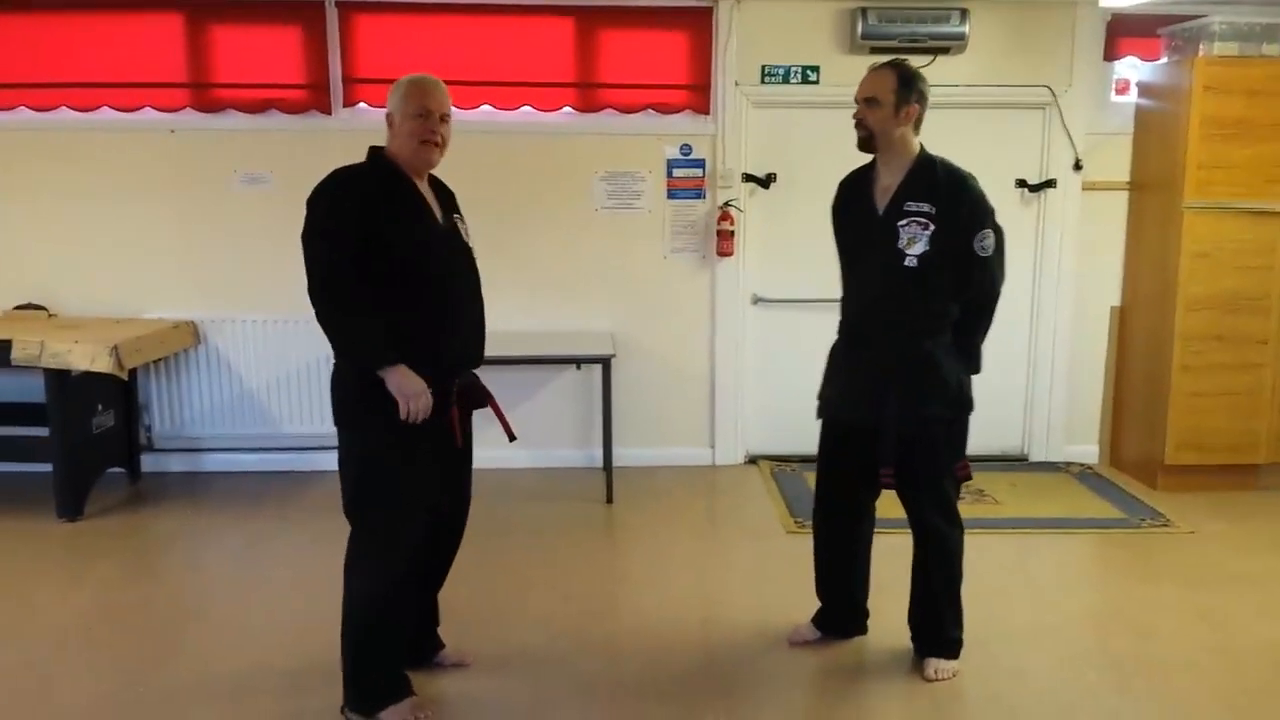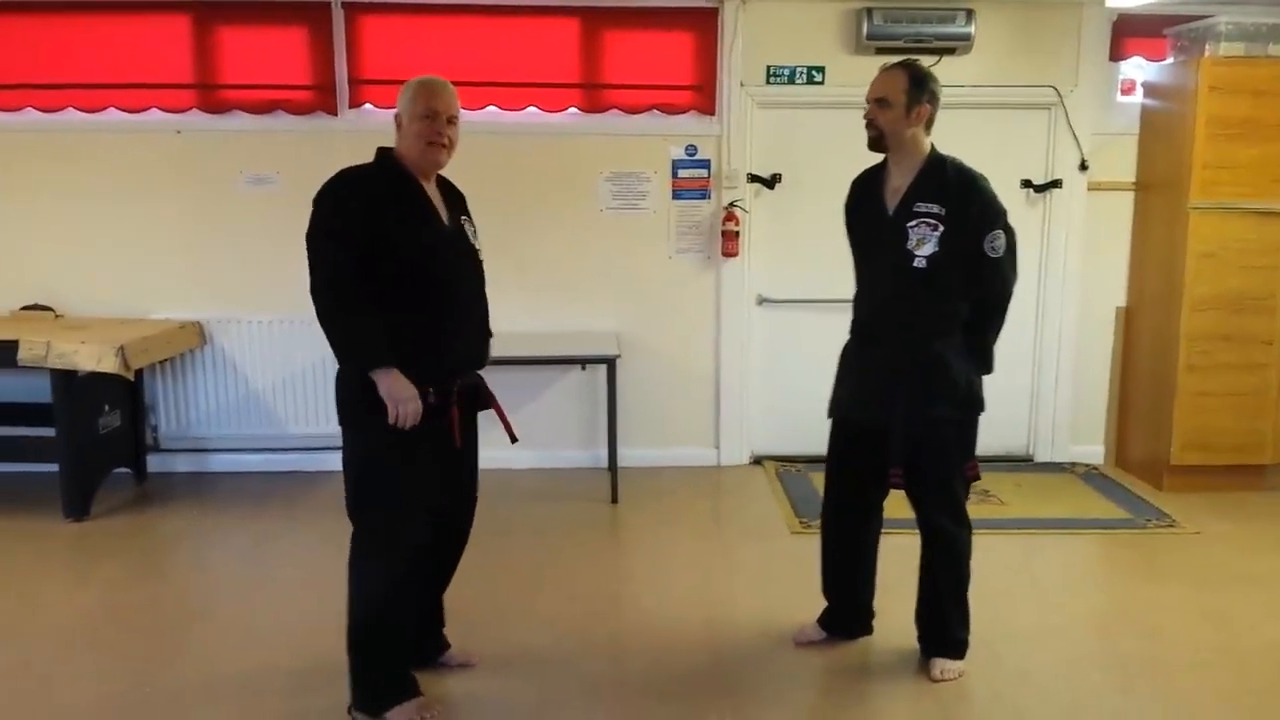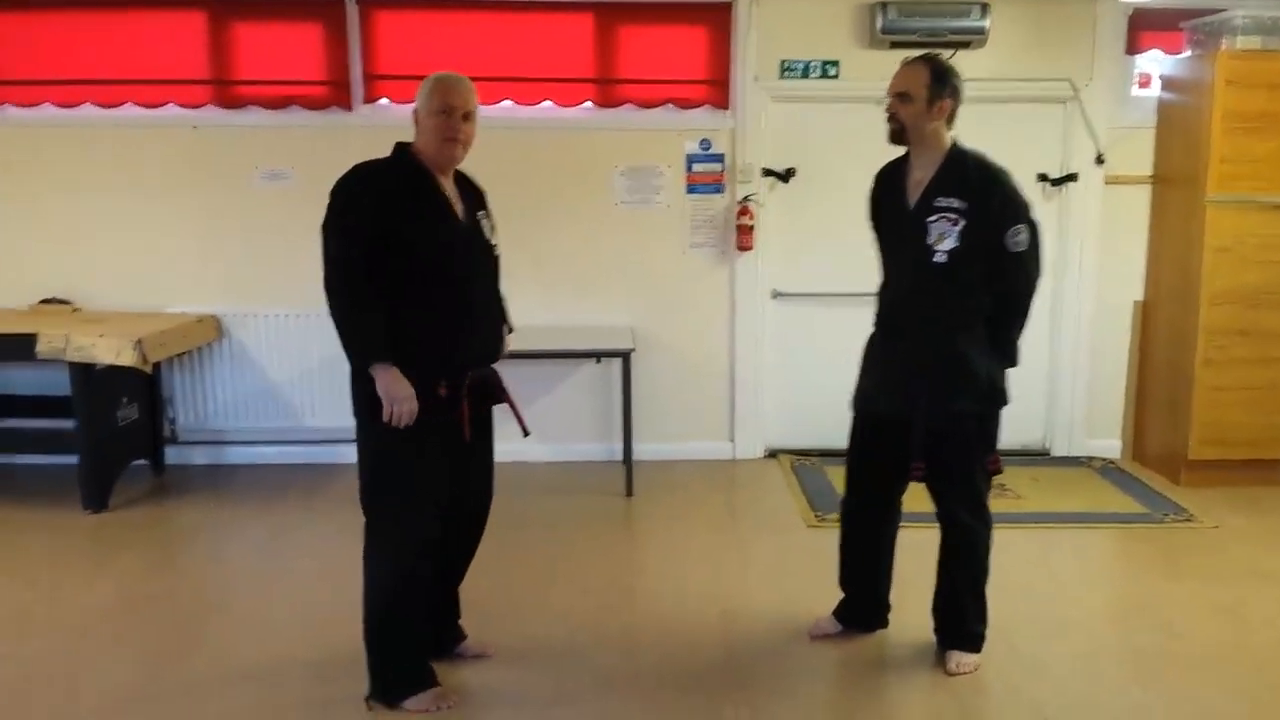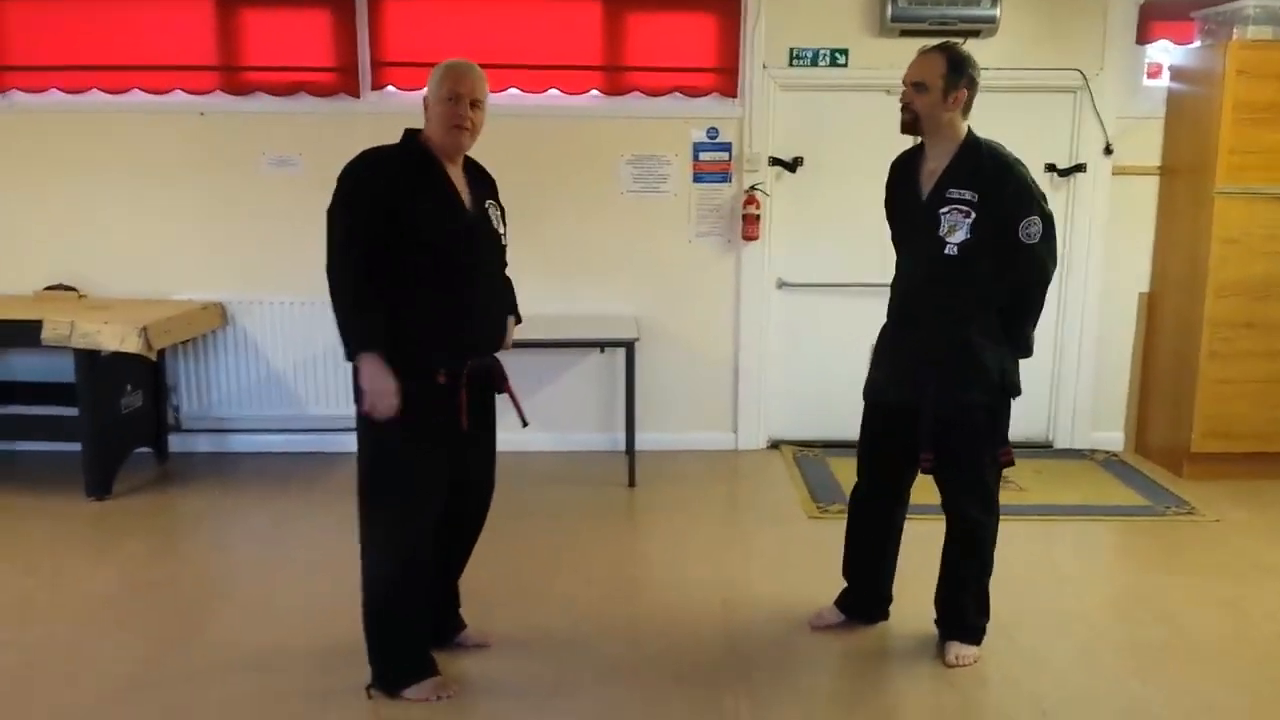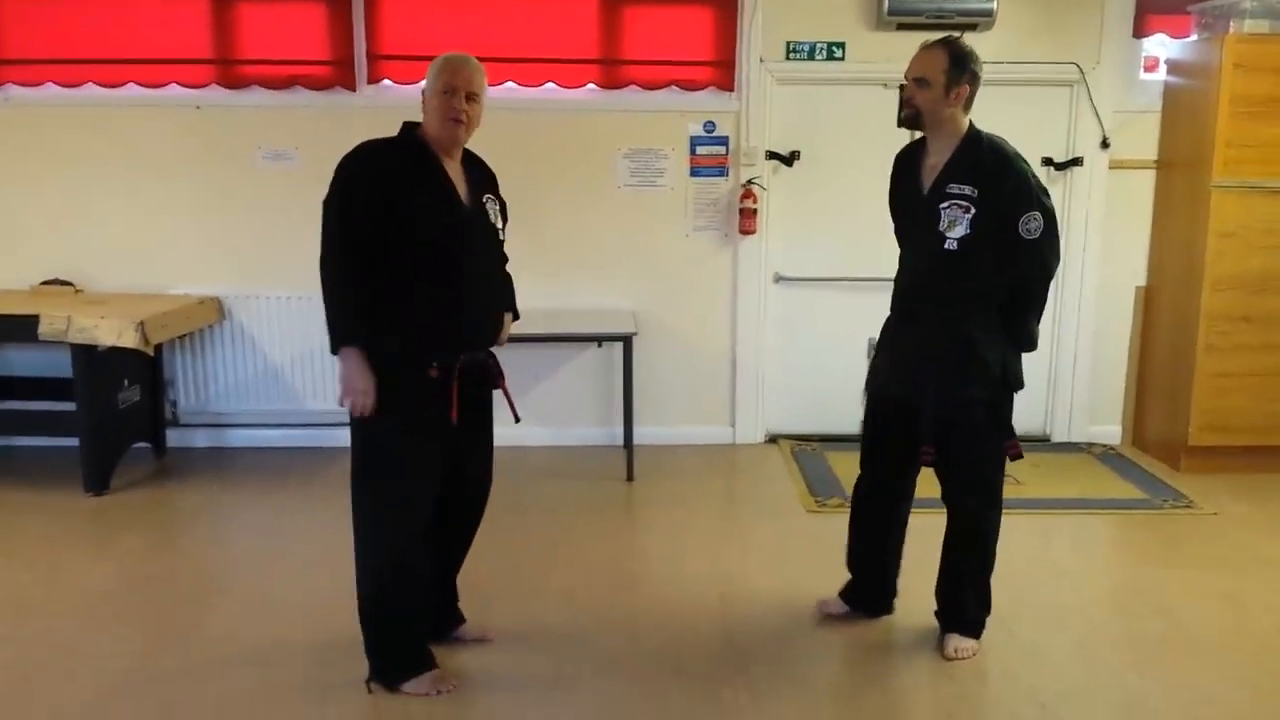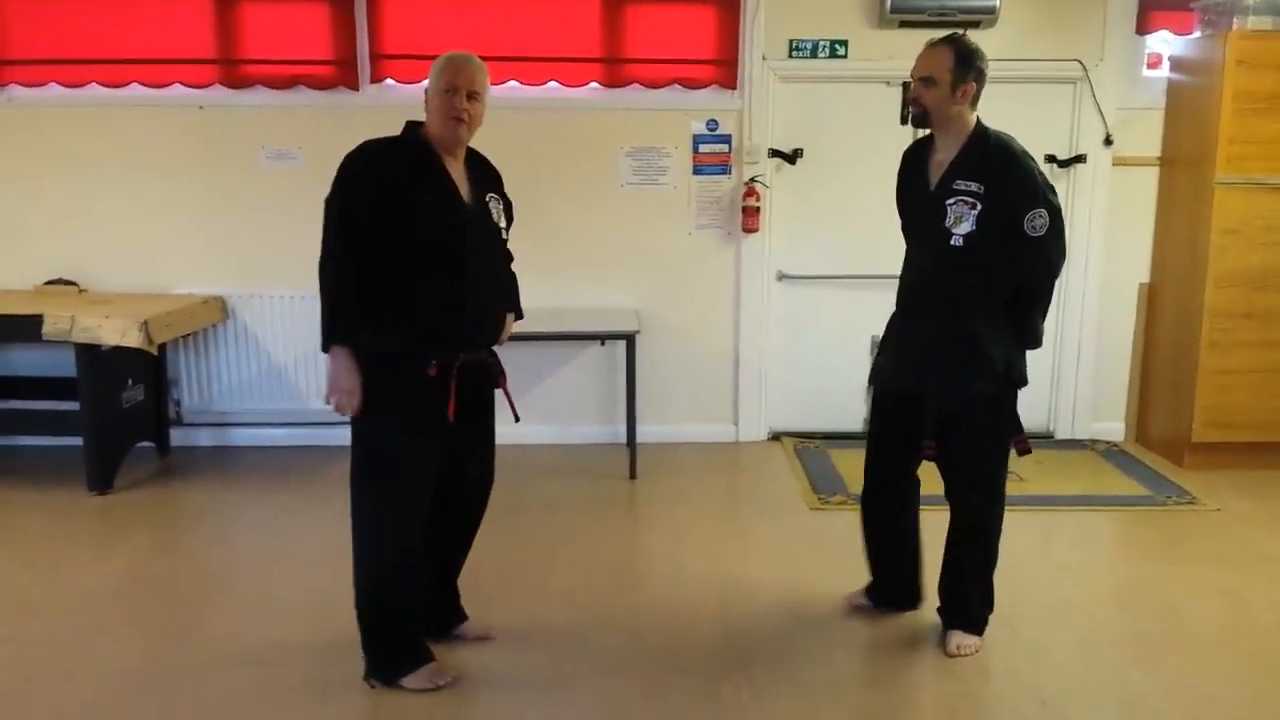
dt=0.1s
person 1, frame 1
left shoulder: (440, 197)
right shoulder: (348, 193)
right elbow: (335, 294)
left wrist: (467, 346)
right wrist: (391, 369)
left hip: (443, 392)
right hip: (384, 396)
left knee: (441, 521)
right knee: (386, 533)
left ankle: (414, 638)
person 1, frame 2
left shoulder: (450, 199)
right shoulder: (353, 193)
right elbow: (335, 295)
left wrist: (477, 342)
right wrist: (381, 372)
left hip: (449, 393)
right hip: (389, 396)
left knee: (446, 522)
right knee: (390, 534)
left ankle: (420, 639)
person 1, frame 3
left shoulder: (469, 195)
right shoulder: (370, 188)
right elbow: (349, 285)
left wrist: (497, 327)
right wrist: (381, 367)
left hip: (466, 387)
right hip: (403, 388)
left knee: (462, 514)
right knee: (403, 527)
left ankle: (436, 629)
right ankle: (397, 674)
person 1, frame 4
left shoulder: (480, 182)
right shoulder: (377, 173)
right elbow: (349, 272)
left wrist: (505, 316)
right wrist: (369, 358)
left hip: (468, 376)
right hip: (403, 377)
left knee: (464, 505)
right knee: (401, 515)
left ankle: (437, 619)
right ankle: (397, 663)
person 1, frame 5
left shoulder: (480, 177)
right shoulder: (374, 166)
right elbow: (343, 263)
left wrist: (504, 308)
right wrist: (352, 352)
left hip: (466, 370)
right hip: (399, 371)
left knee: (462, 497)
right knee: (395, 510)
left ankle: (436, 612)
right ankle: (397, 657)
person 1, frame 6
left shoulder: (485, 176)
right shoulder: (376, 166)
right elbow: (341, 262)
left wrist: (507, 308)
right wrist: (342, 352)
left hip: (468, 370)
right hip: (397, 370)
left knee: (462, 497)
right knee: (393, 508)
left ankle: (437, 610)
right ankle: (394, 653)
person 2, frame 1
left shoulder: (955, 191)
right shoulder: (851, 191)
left elbow: (983, 285)
left wrist: (948, 357)
right wrist: (866, 347)
left hip: (930, 383)
right hip: (856, 372)
left knee: (933, 515)
right knee: (838, 503)
left ankle: (938, 639)
right ankle: (840, 615)
person 2, frame 2
left shoulder: (966, 191)
right shoulder: (863, 190)
left elbow: (995, 286)
left wrist: (960, 358)
right wrist: (878, 346)
left hip: (940, 383)
right hip: (867, 372)
left knee: (941, 515)
right knee: (847, 503)
left ankle: (944, 639)
right ankle: (845, 615)
person 2, frame 3
left shoulder: (986, 184)
right shoulder: (887, 181)
left elbow: (1020, 277)
left wrist: (986, 353)
right wrist: (900, 339)
left hip: (962, 376)
right hip: (890, 363)
left knee: (961, 509)
right knee: (866, 494)
left ankle: (961, 632)
right ankle: (861, 608)
person 2, frame 4
left shoulder: (1002, 174)
right shoulder: (903, 170)
left elbow: (1035, 268)
left wrist: (1000, 345)
right wrist: (913, 329)
left hip: (973, 367)
right hip: (902, 354)
left knee: (969, 502)
right knee: (877, 484)
left ankle: (962, 624)
right ankle: (863, 598)
person 2, frame 5
left shoulder: (1003, 169)
right shoulder: (907, 163)
left elbow: (1038, 261)
left wrist: (1006, 342)
right wrist: (919, 324)
left hip: (975, 361)
right hip: (905, 347)
left knee: (971, 493)
right knee: (881, 475)
left ankle: (962, 618)
right ankle: (867, 591)
person 2, frame 6
left shoulder: (1009, 166)
right shoulder: (913, 160)
left elbow: (1043, 258)
left wrist: (1009, 338)
right wrist: (921, 317)
left hip: (978, 356)
right hip: (908, 341)
left knee: (973, 490)
right knee: (885, 472)
left ankle: (965, 614)
right ankle: (893, 586)
